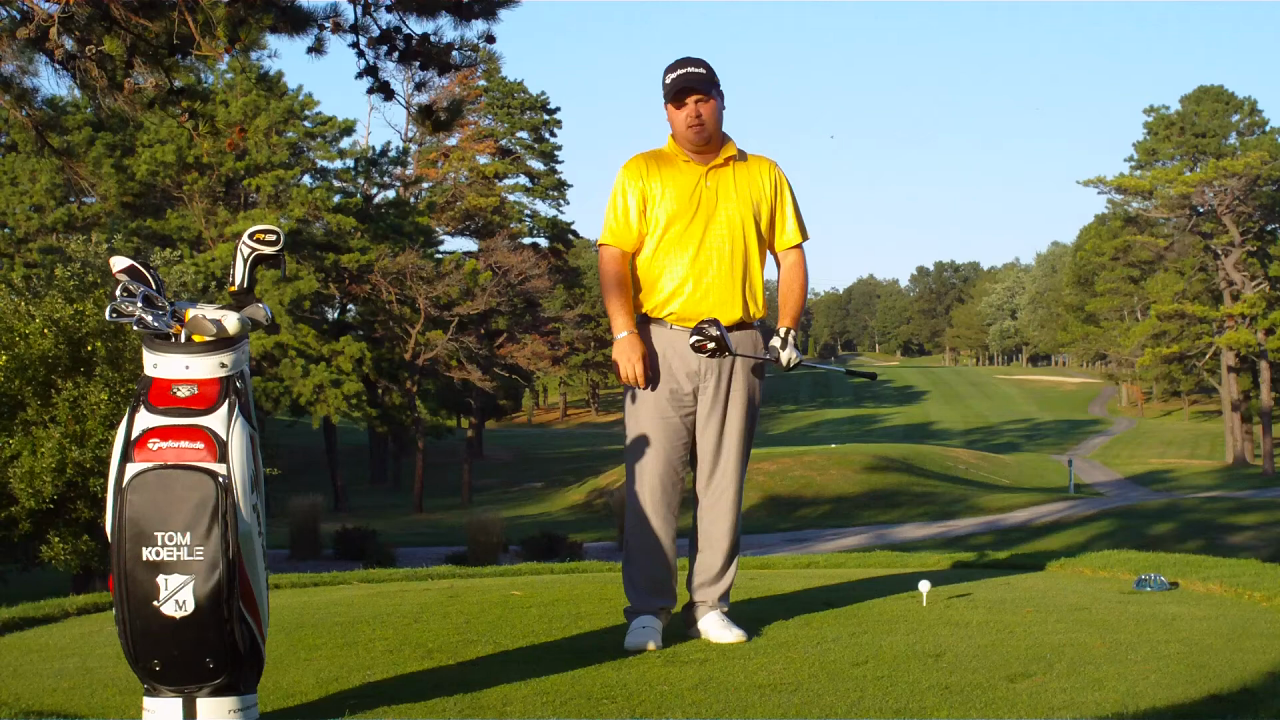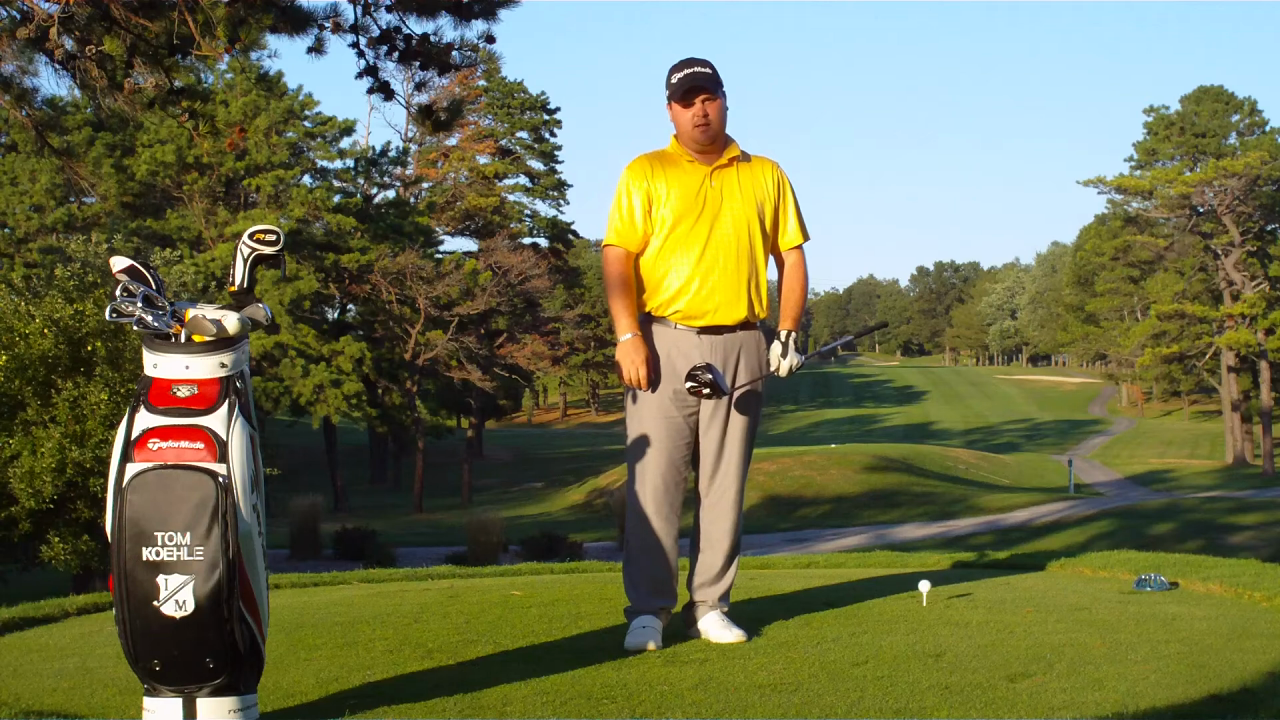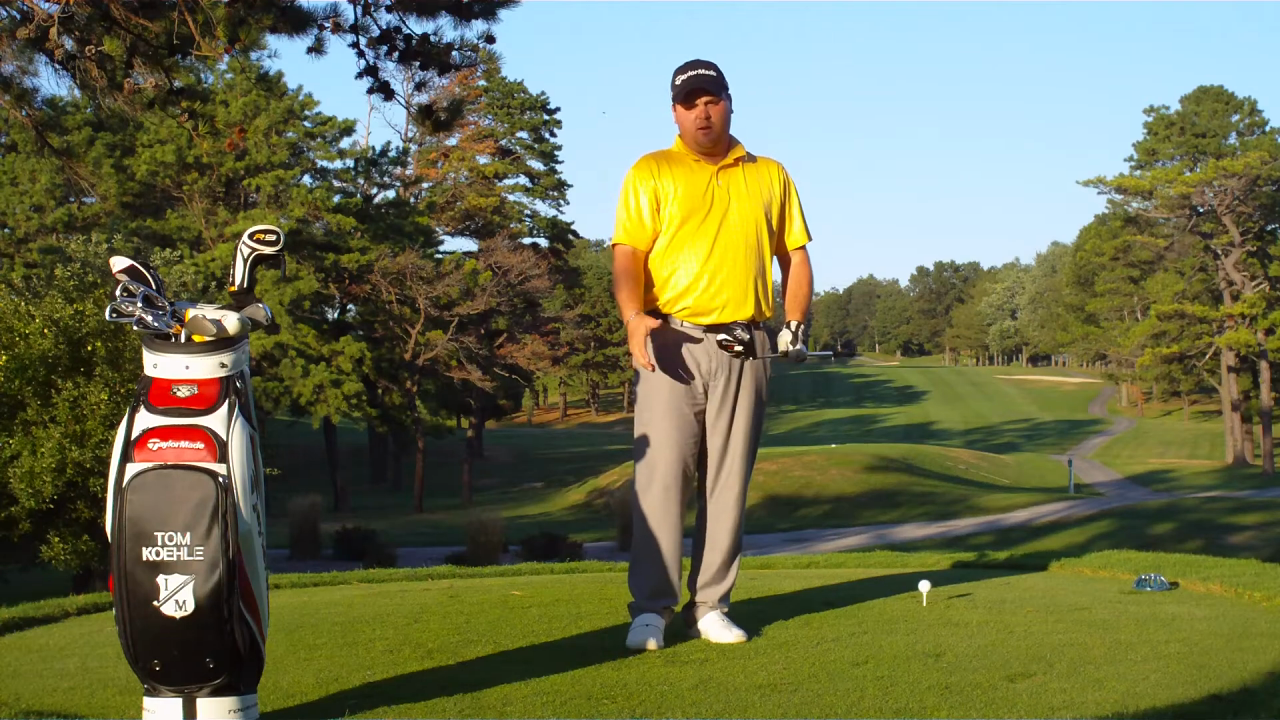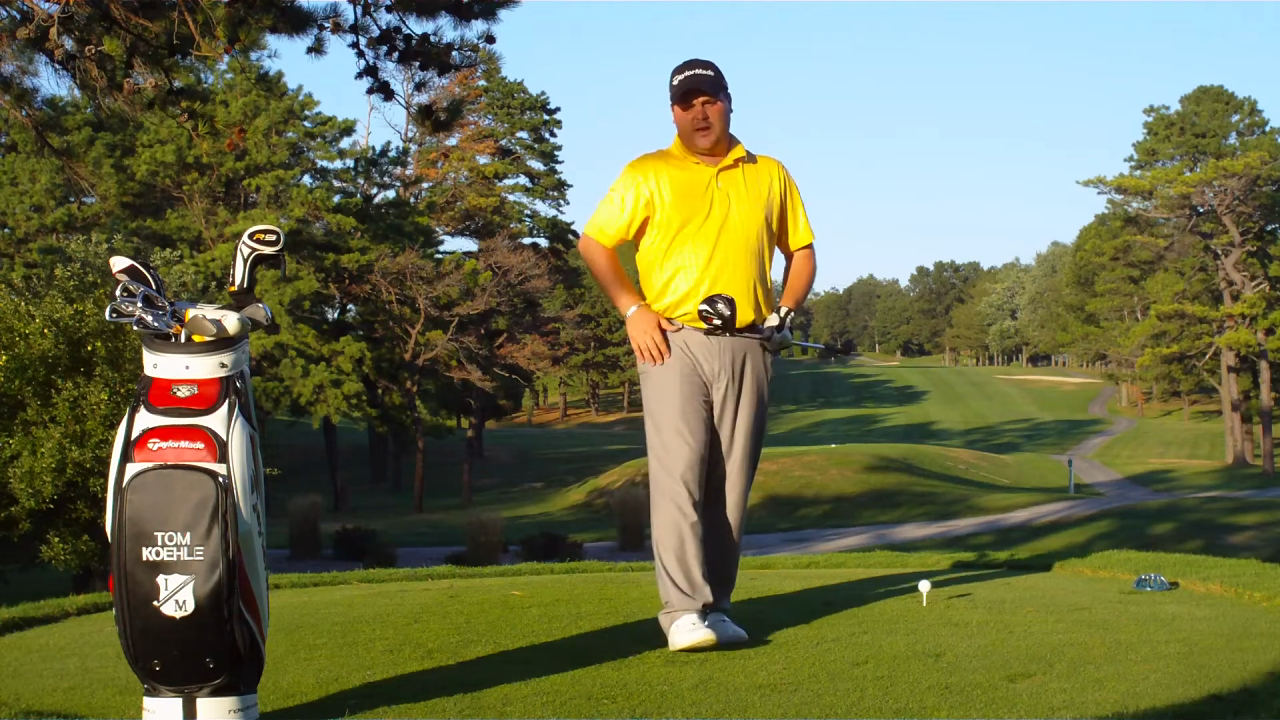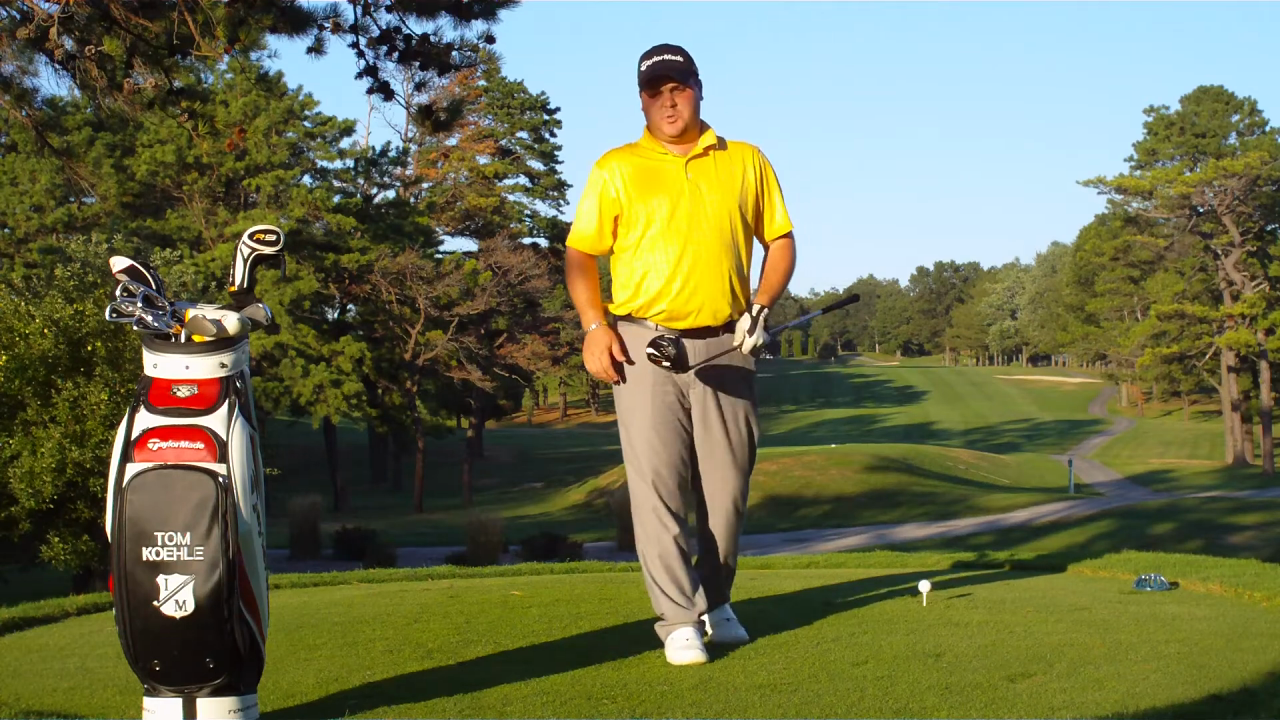
dt=0.7s
person 1, frame 1
left shoulder: (764, 175)
right shoulder: (641, 172)
left elbow: (791, 257)
right elbow: (614, 255)
left wrist: (786, 330)
right wrist: (625, 332)
left hip: (737, 348)
right hip: (660, 342)
left knee: (723, 481)
right knee: (652, 477)
left ankle: (710, 605)
right ankle: (648, 609)
person 1, frame 2
left shoulder: (766, 176)
right shoulder: (644, 173)
left elbow: (791, 258)
right elbow: (617, 257)
left wrist: (787, 333)
right wrist: (628, 335)
left hip: (740, 346)
right hip: (663, 342)
left knee: (724, 481)
right knee: (654, 476)
left ankle: (709, 605)
right ankle: (648, 608)
person 1, frame 3
left shoulder: (770, 176)
right shoulder: (651, 171)
left elbow: (795, 257)
right elbow: (627, 251)
left wrist: (795, 325)
right wrist: (633, 315)
left hip: (744, 345)
right hip: (671, 340)
left knee: (728, 480)
right knee: (662, 470)
left ankle: (709, 605)
right ankle: (653, 606)
person 1, frame 4
left shoulder: (771, 175)
right shoulder: (646, 173)
left elbow: (801, 250)
right elbow: (594, 241)
left wrist: (785, 312)
right wrist: (631, 307)
left hip: (744, 347)
right hip: (671, 342)
left knee: (730, 482)
right knee: (678, 470)
left ankle: (715, 605)
right ankle: (684, 610)
person 1, frame 5
left shoulder: (747, 162)
right shoulder: (614, 169)
left elbow: (780, 240)
right elbow: (581, 252)
left wrist: (761, 308)
right wrist: (594, 324)
left hip: (724, 346)
right hip: (643, 344)
left knee: (726, 485)
right knee: (657, 485)
left ankle: (715, 602)
right ankle: (679, 621)
